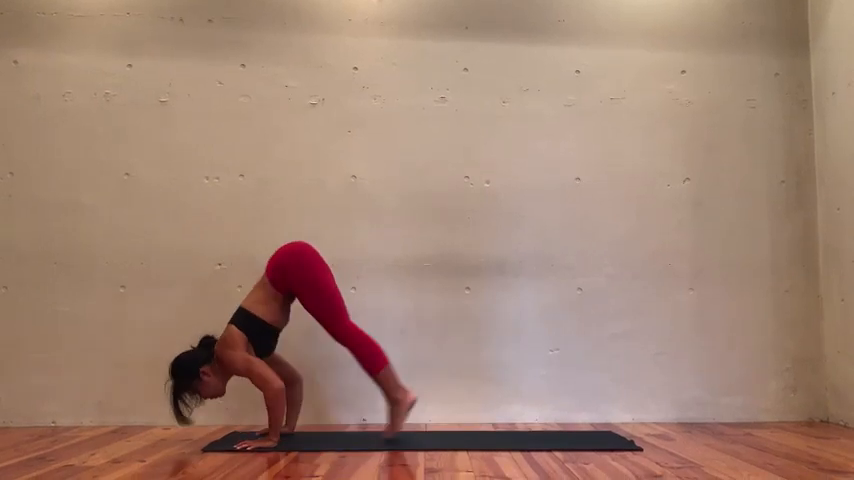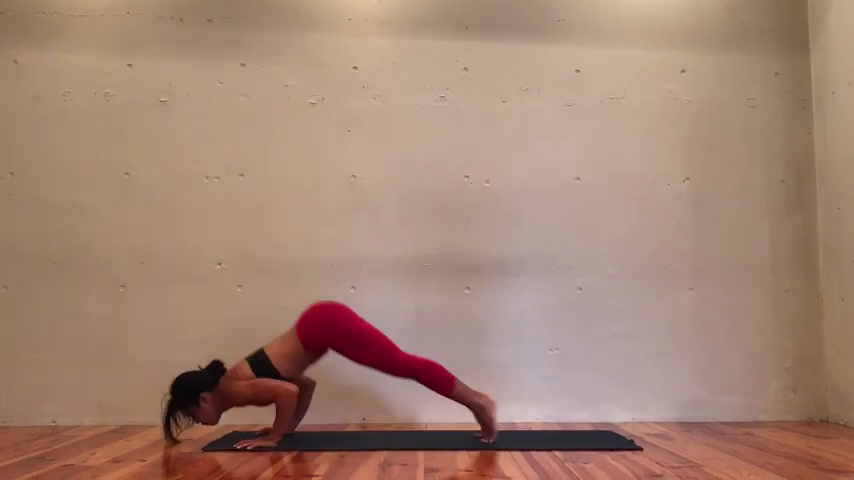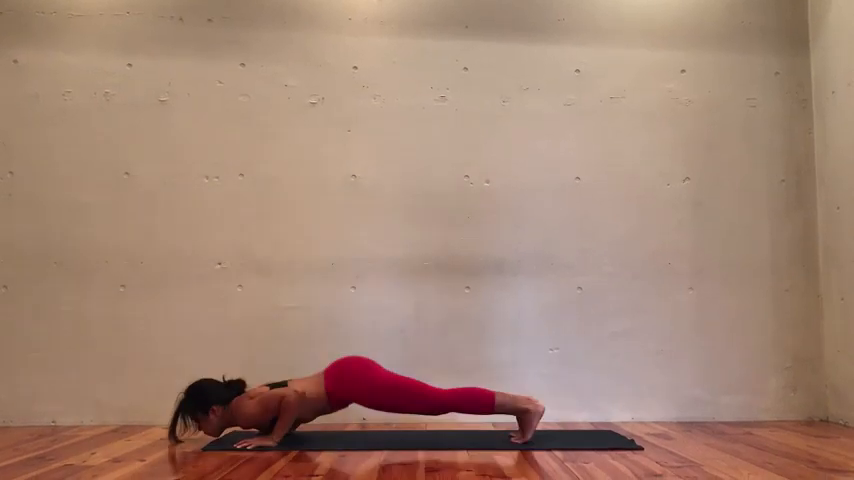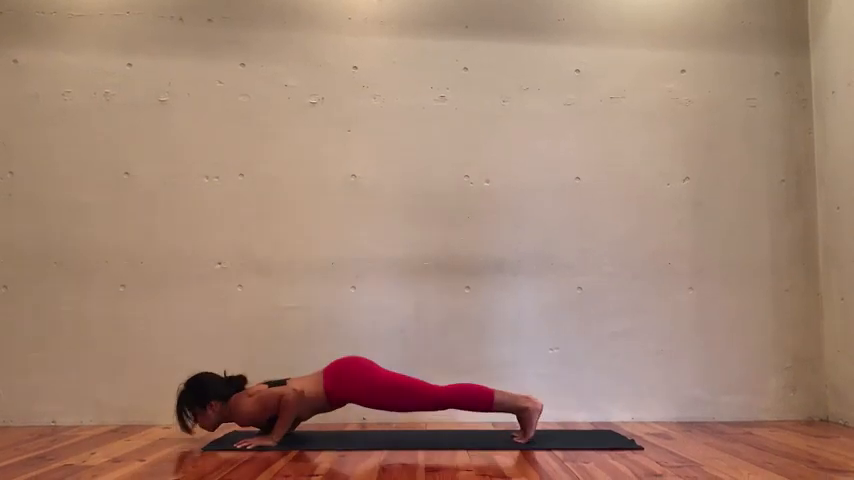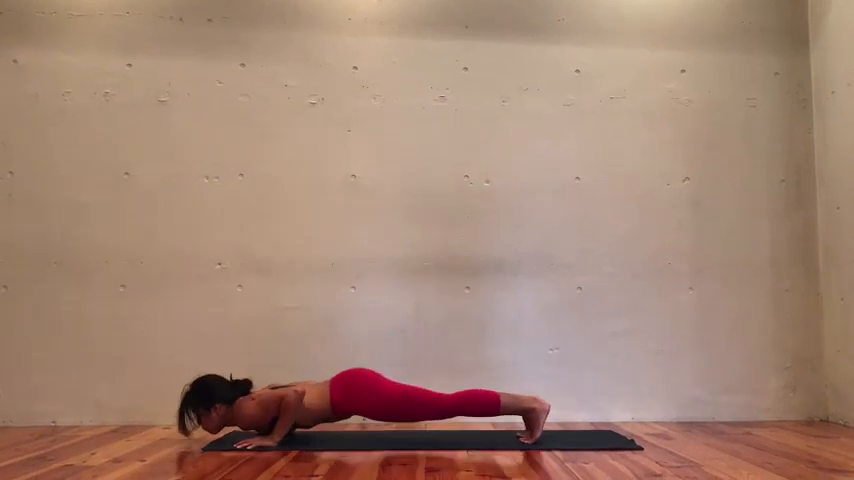
dt=0.3s
person 1, frame 1
left shoulder: (229, 355)
right shoulder: (244, 349)
left elbow: (275, 388)
right elbow: (293, 380)
left wrist: (272, 437)
right wrist: (286, 428)
left hip: (293, 264)
right hip: (292, 264)
left knee: (344, 331)
right knee: (344, 332)
left ankle: (397, 396)
person 1, frame 2
left shoulder: (231, 390)
right shoulder: (234, 382)
left elbow: (289, 392)
right elbow: (305, 386)
left wrist: (276, 436)
right wrist: (285, 429)
left hip: (324, 323)
right hip: (323, 321)
left knee: (401, 363)
right knee: (400, 365)
left ankle: (479, 402)
right ankle: (477, 403)
person 1, frame 3
left shoulder: (243, 412)
right shoulder: (247, 401)
left elbow: (293, 395)
left wrist: (273, 437)
right wrist: (275, 428)
left hip: (350, 380)
right hip: (347, 375)
left knee: (438, 400)
right knee: (437, 401)
left ankle: (523, 405)
right ankle: (519, 404)
person 1, frame 4
left shoulder: (242, 410)
right shoulder: (245, 397)
left elbow: (292, 394)
left wrist: (273, 436)
right wrist: (278, 427)
left hip: (348, 380)
right hip: (346, 375)
left knee: (439, 396)
right knee: (437, 397)
left ankle: (522, 404)
right ankle: (519, 402)
person 1, frame 5
left shoulder: (247, 413)
right shoulder: (250, 399)
left elbow: (294, 394)
left wrist: (273, 437)
right wrist: (281, 428)
left hip: (355, 393)
right hip: (351, 386)
left knee: (445, 405)
right knee: (443, 405)
left ankle: (528, 404)
right ankle: (526, 403)
